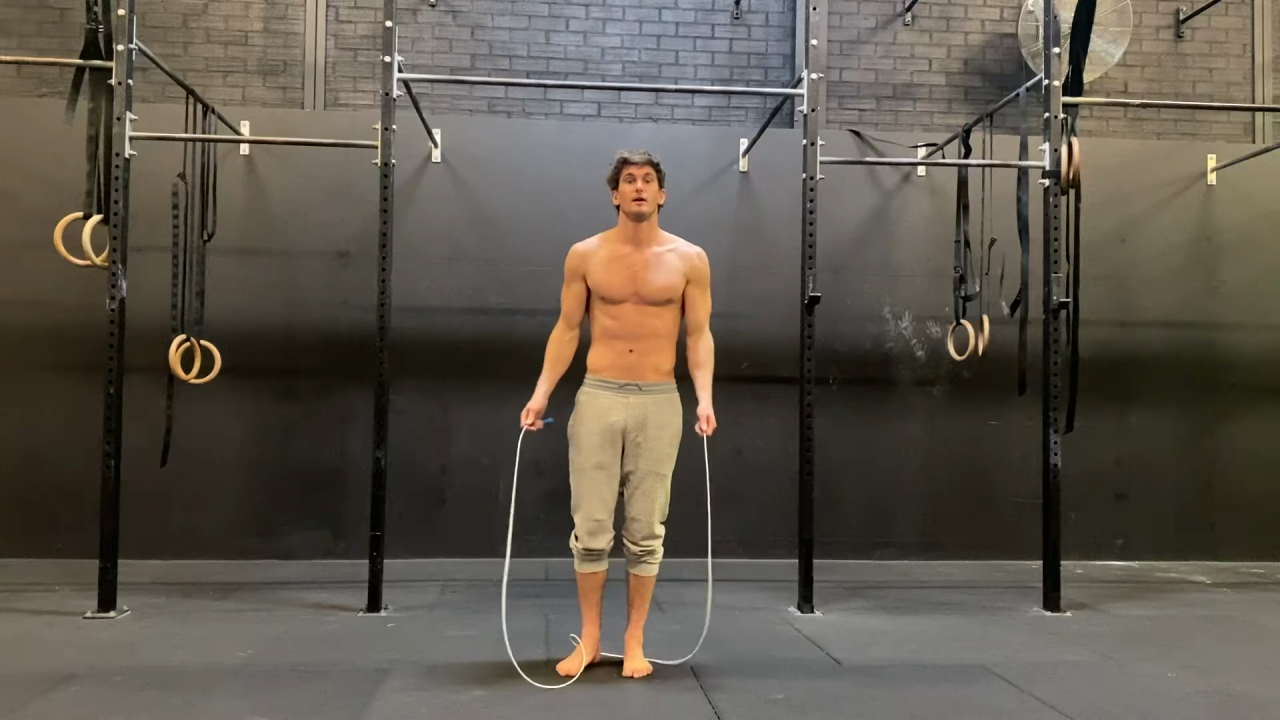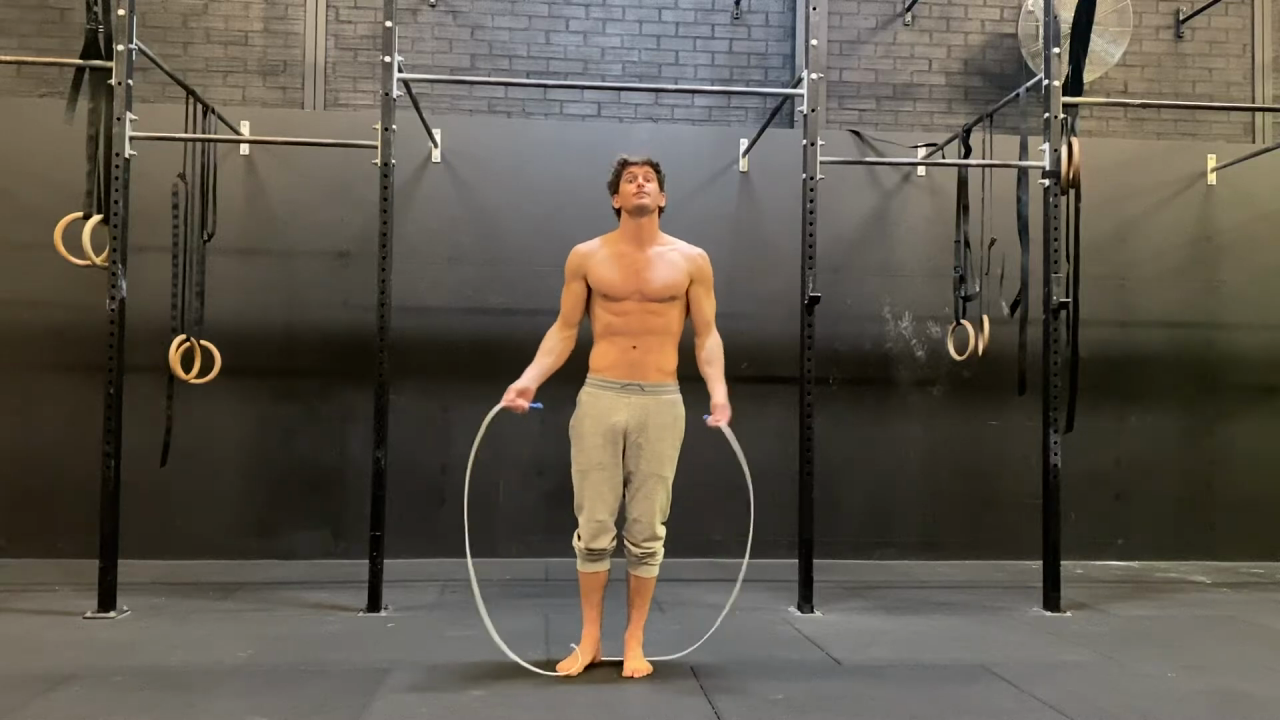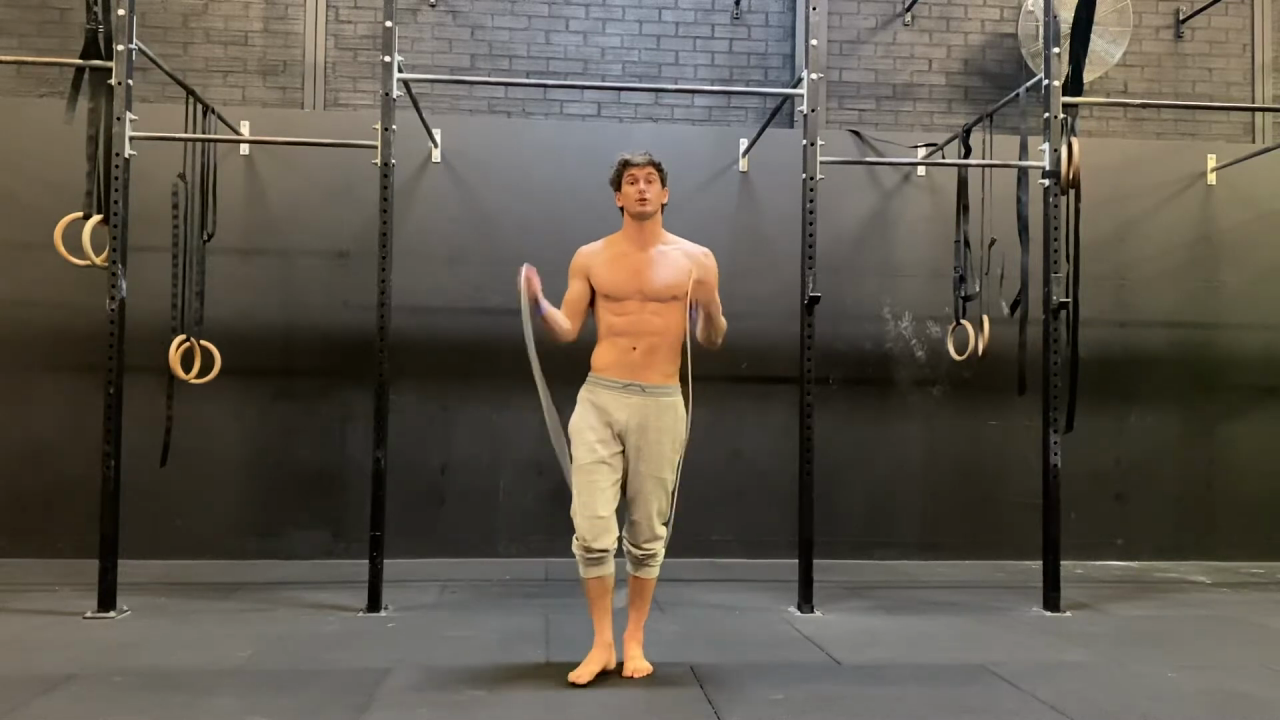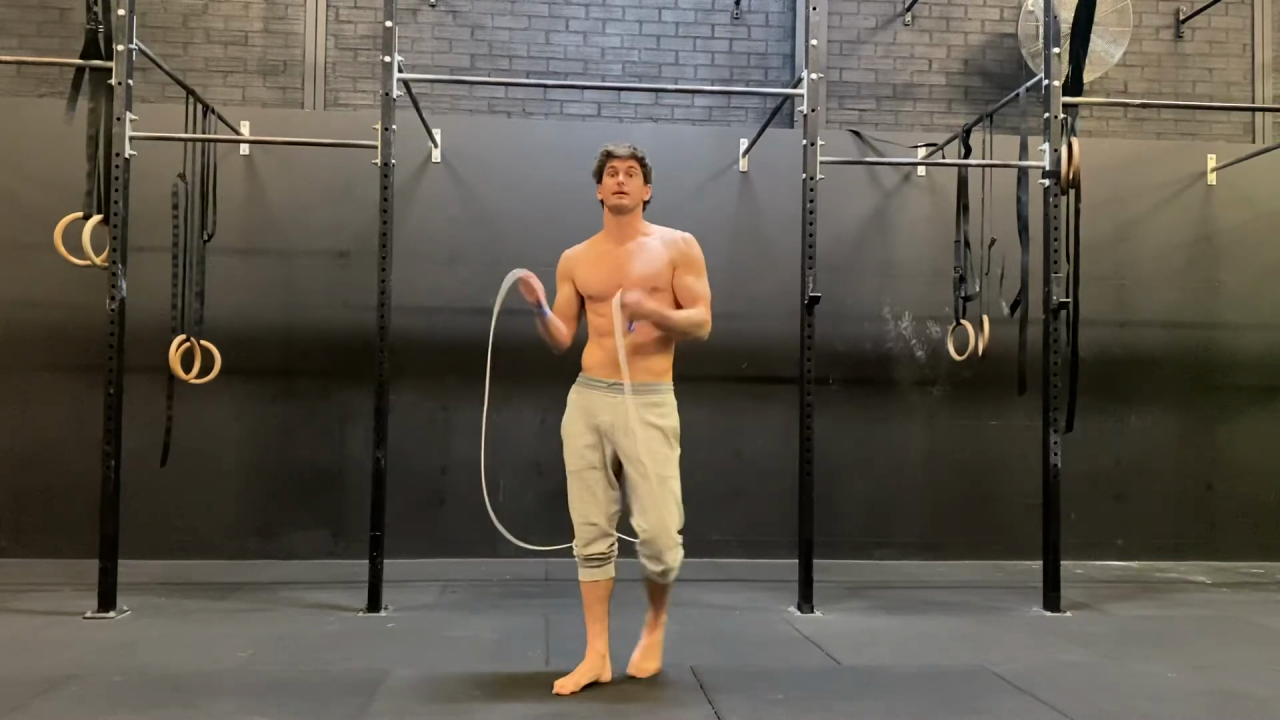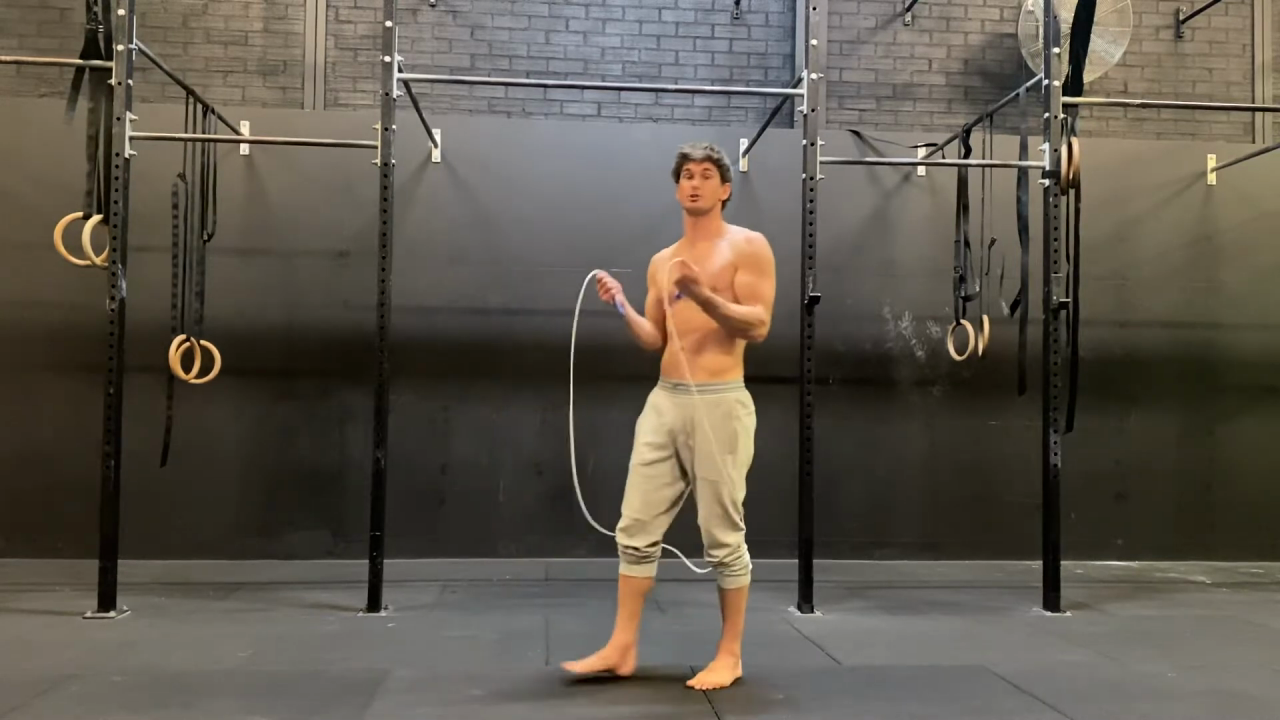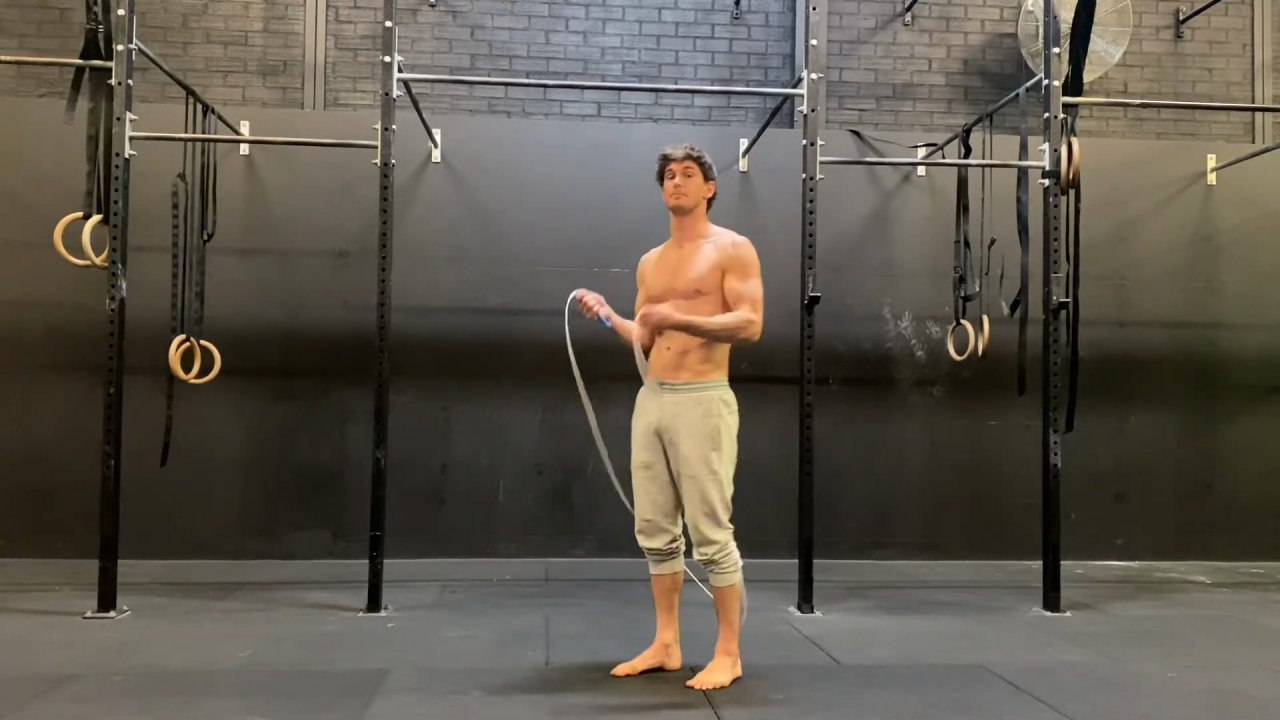
dt=0.7s
person 1, frame 1
left shoulder: (689, 259)
right shoulder: (585, 255)
left elbow: (699, 335)
right elbow: (567, 329)
left wrist: (704, 397)
right wrist: (541, 392)
left hip: (659, 403)
right hip: (597, 399)
left knee: (645, 530)
right knee: (591, 527)
left ankle: (634, 641)
right ankle: (589, 638)
person 1, frame 2
left shoulder: (691, 260)
right shoulder: (586, 256)
left elbow: (706, 334)
right elbow: (565, 329)
left wrist: (718, 392)
right wrist: (529, 379)
left hip: (661, 403)
right hip: (599, 399)
left knee: (646, 530)
right knee: (594, 526)
left ankle: (634, 641)
right ankle: (590, 638)
person 1, frame 3
left shoulder: (694, 257)
right shoulder: (590, 256)
left elbow: (711, 339)
right elbow: (567, 328)
left wrist: (712, 309)
right wrist: (538, 302)
left hip: (660, 404)
right hip: (599, 399)
left knee: (647, 532)
right knee: (592, 527)
left ankle: (634, 640)
right ankle: (602, 644)
person 1, frame 4
left shoulder: (678, 247)
right shoulder: (575, 259)
left elbow: (701, 325)
right elbow: (562, 339)
left wrist: (652, 309)
right wrist: (540, 307)
left hip: (649, 404)
right hip: (586, 401)
left knee: (659, 535)
right knee: (591, 534)
left ankle: (655, 625)
right ankle: (596, 655)
person 1, frame 5
left shoulder: (749, 247)
right shoulder: (661, 261)
left elbow: (757, 325)
right elbow: (653, 339)
left wrist: (702, 295)
right wrist: (620, 305)
left hip: (720, 403)
right hip: (663, 401)
left knee: (723, 536)
right knee: (636, 527)
left ankle: (729, 655)
right ankle: (621, 648)
person 1, frame 6
left shoulder: (732, 248)
right shoulder: (650, 262)
left elbow: (750, 325)
left wrist: (684, 320)
right wrist: (607, 314)
left hip: (702, 400)
right hip: (651, 400)
left knee: (711, 532)
right knee: (654, 530)
left ankle: (728, 653)
right ankle: (665, 644)
